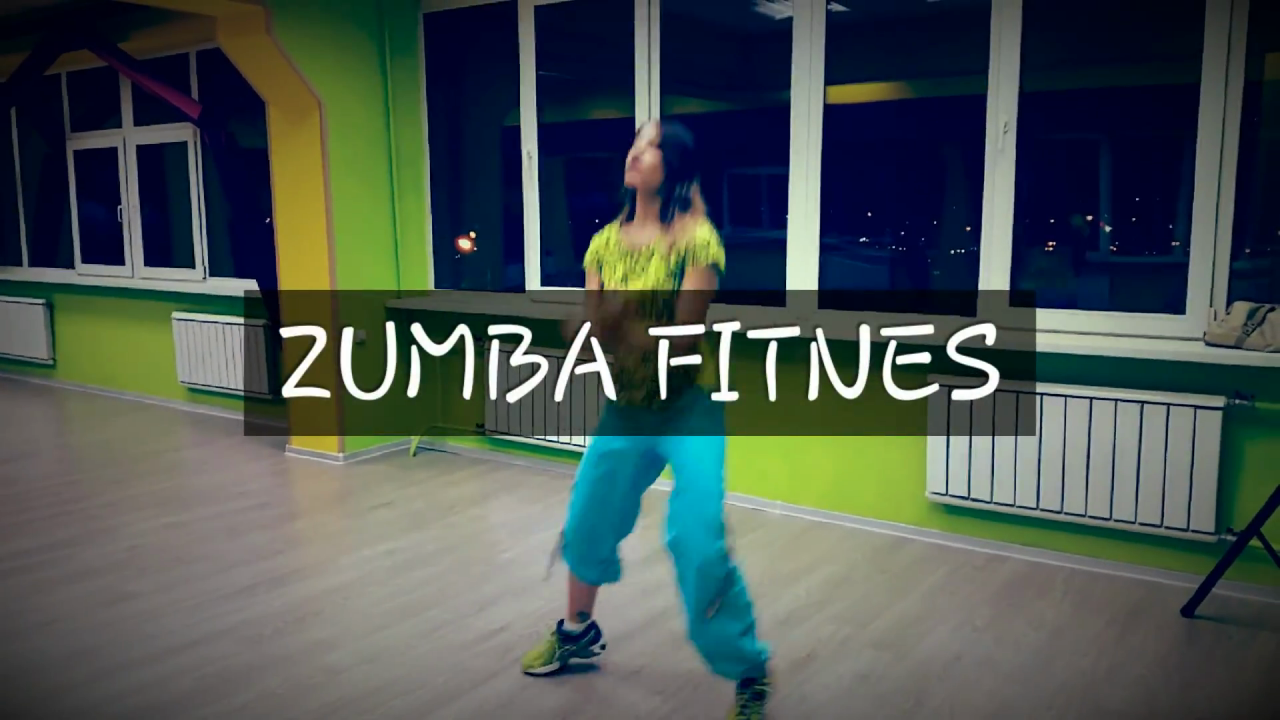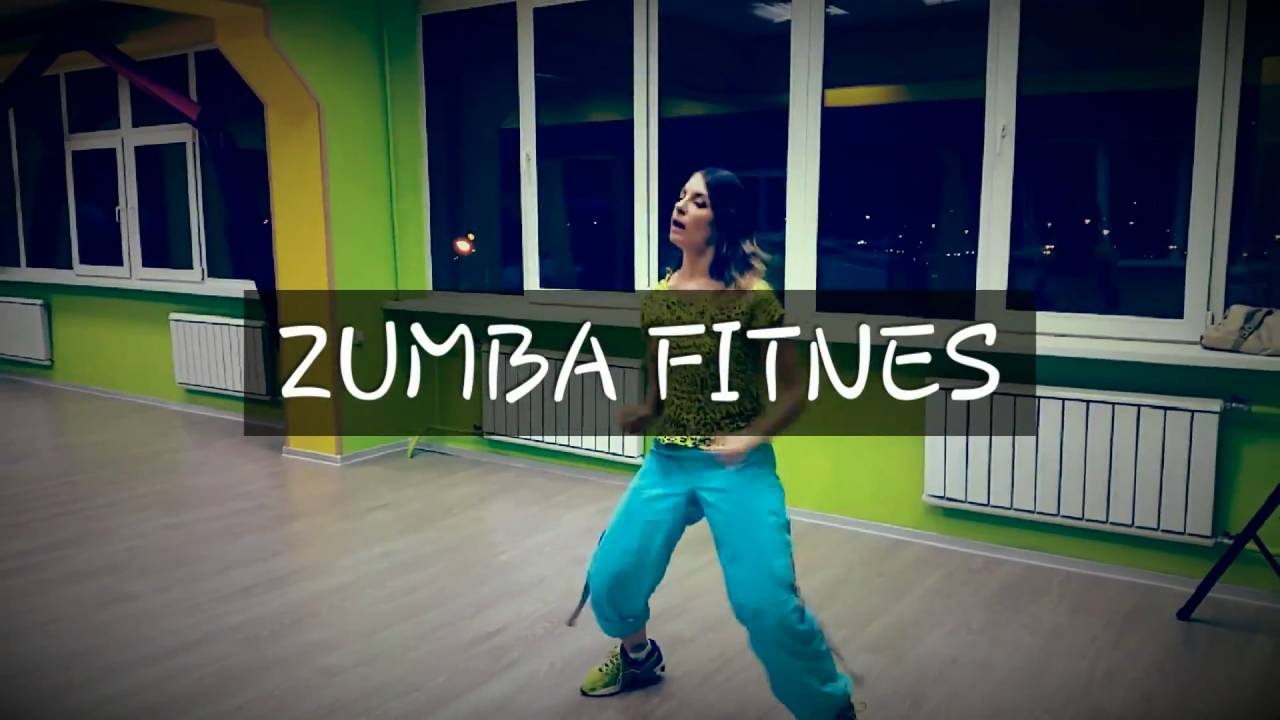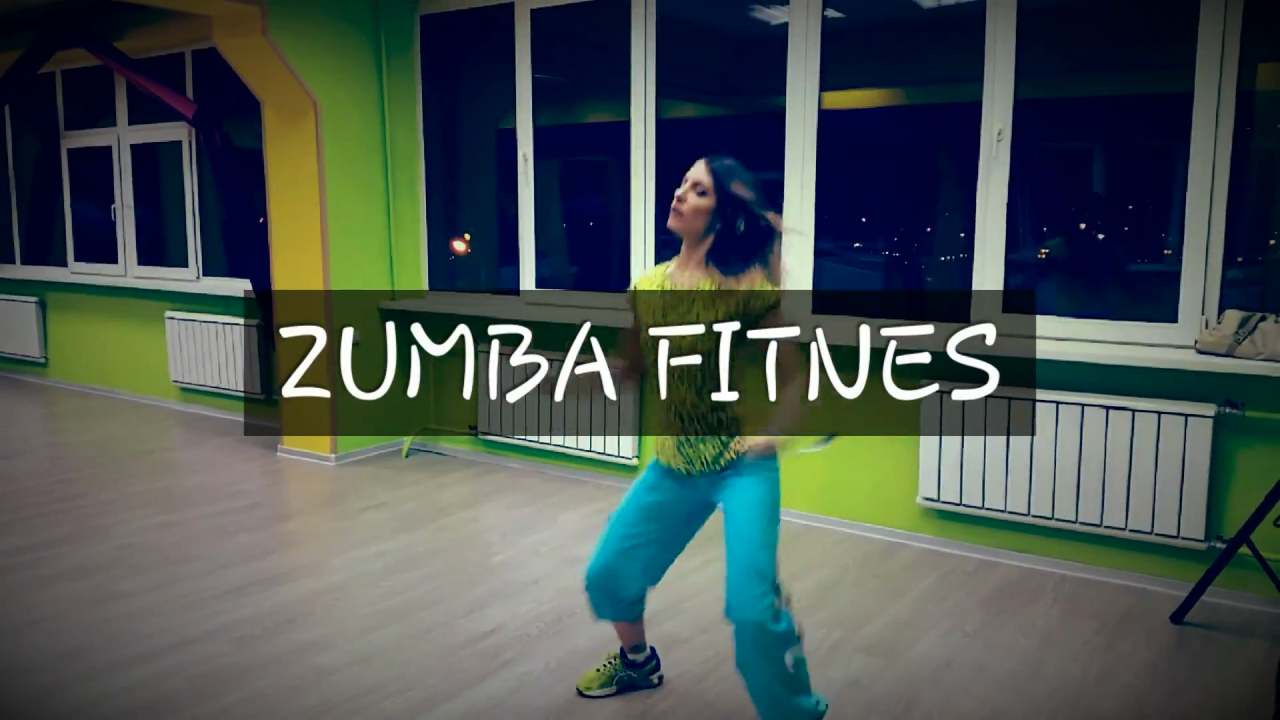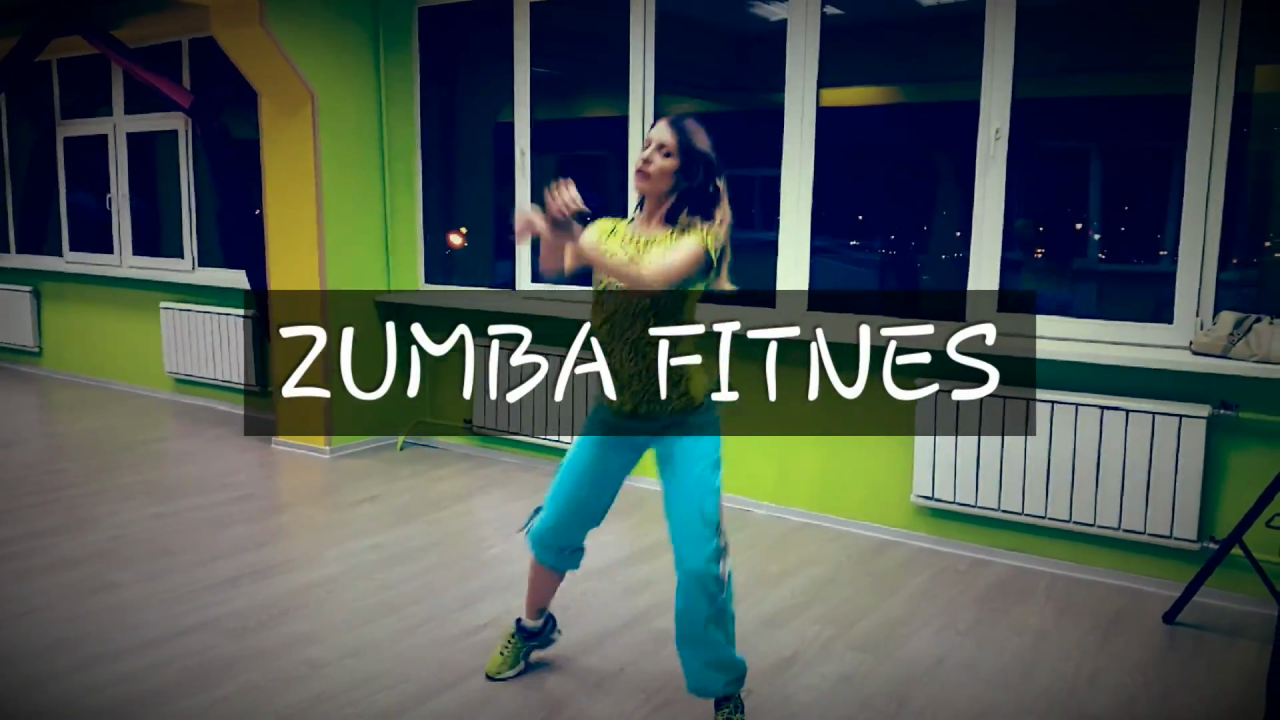
dt=0.4s
person 1, frame 1
left shoulder: (695, 240)
right shoulder: (605, 243)
left elbow: (687, 338)
right elbow: (585, 329)
left wrist: (623, 330)
right wrist: (592, 322)
left hip: (688, 410)
right hip: (624, 411)
left knee: (698, 543)
right knee: (587, 528)
right ankle: (577, 630)
person 1, frame 2
left shoulder: (753, 296)
right shoulder: (657, 297)
left elbow: (792, 392)
left wrist: (749, 437)
right wrist: (642, 412)
left hip: (738, 467)
right hip: (669, 463)
left knee: (770, 608)
right knee: (608, 581)
right ankle: (638, 657)
person 1, frame 3
left shoulder: (748, 284)
right shoulder: (651, 284)
left elbow: (794, 368)
right elbow: (633, 366)
left wrist: (777, 432)
left hip: (741, 466)
right hip: (673, 464)
left knee: (753, 607)
right knee: (608, 574)
right ankle: (636, 660)
person 1, frame 4
left shoulder: (701, 234)
right shoulder: (607, 230)
left elbow: (649, 278)
right elbow: (554, 265)
left wrist: (571, 236)
right wrist: (551, 230)
left hip: (684, 413)
right hip: (614, 407)
left knee: (700, 555)
right knee: (557, 524)
right ankle: (533, 626)
